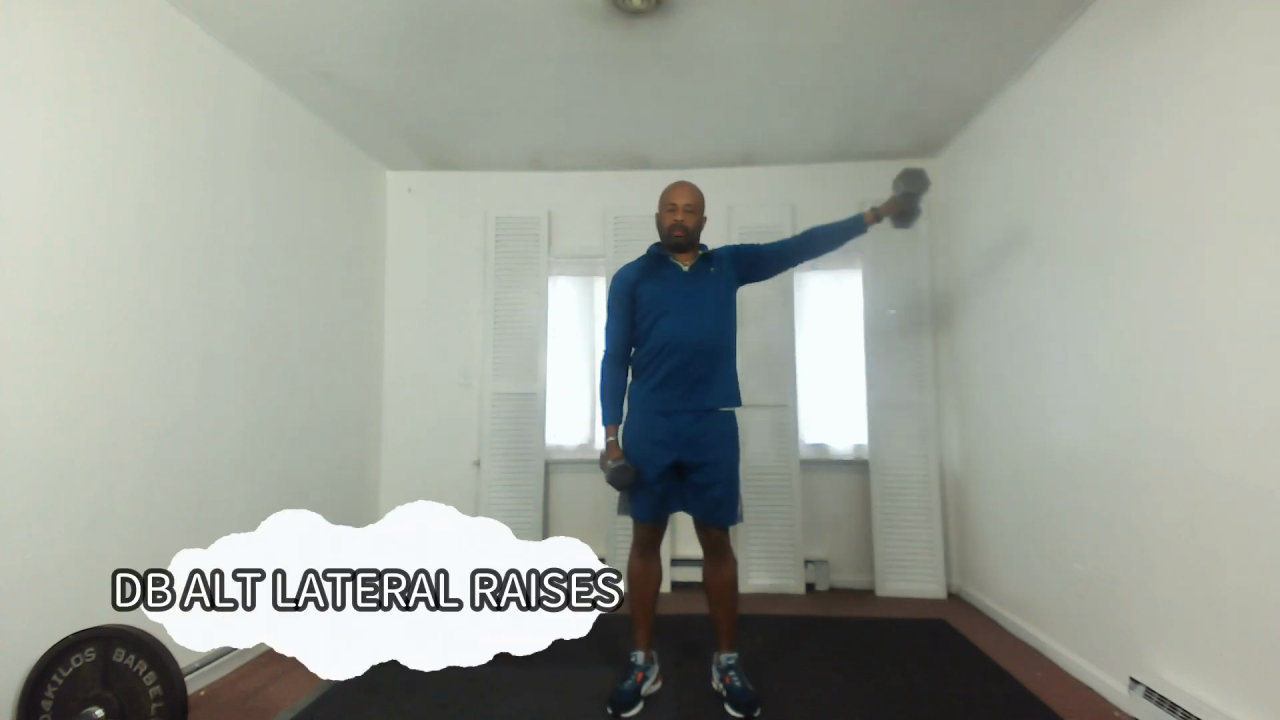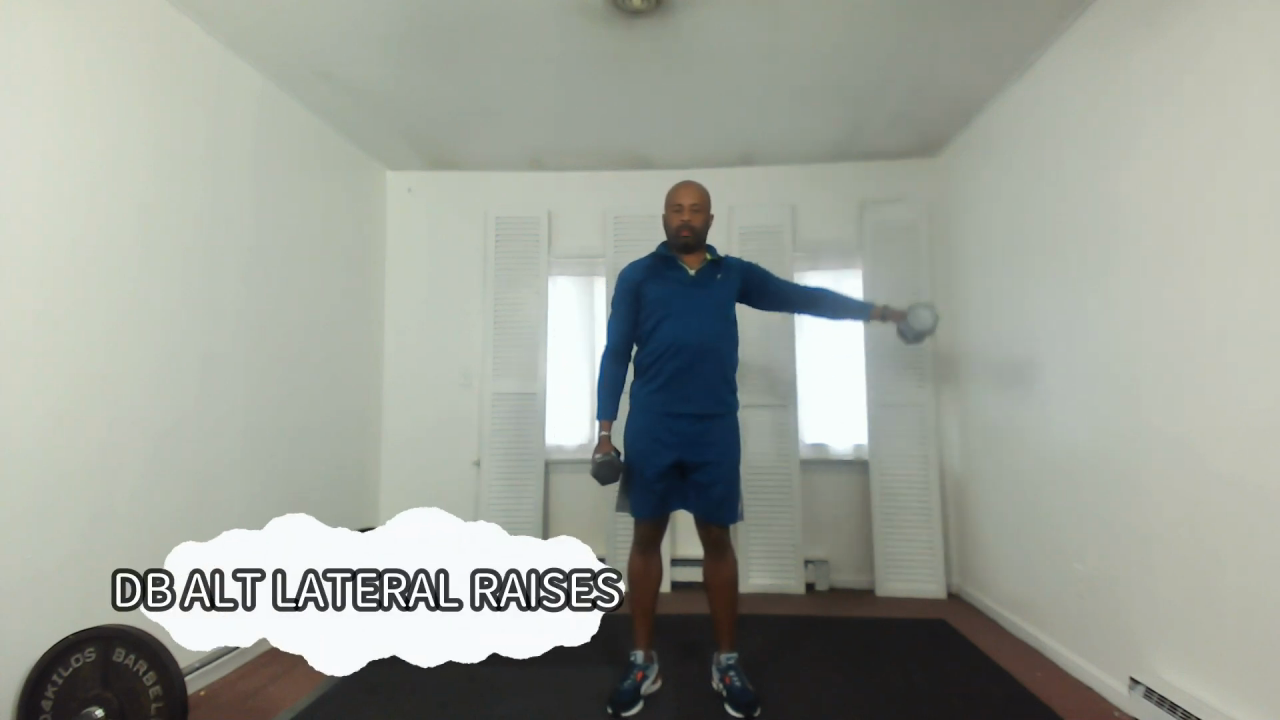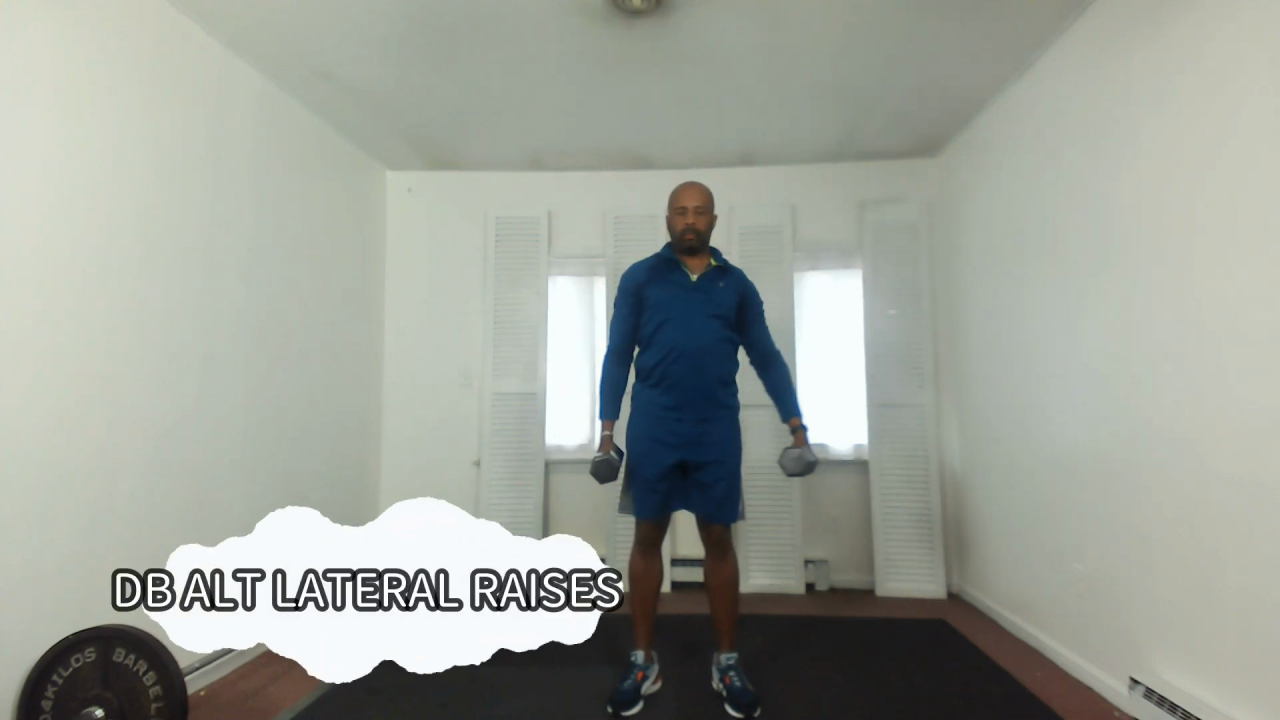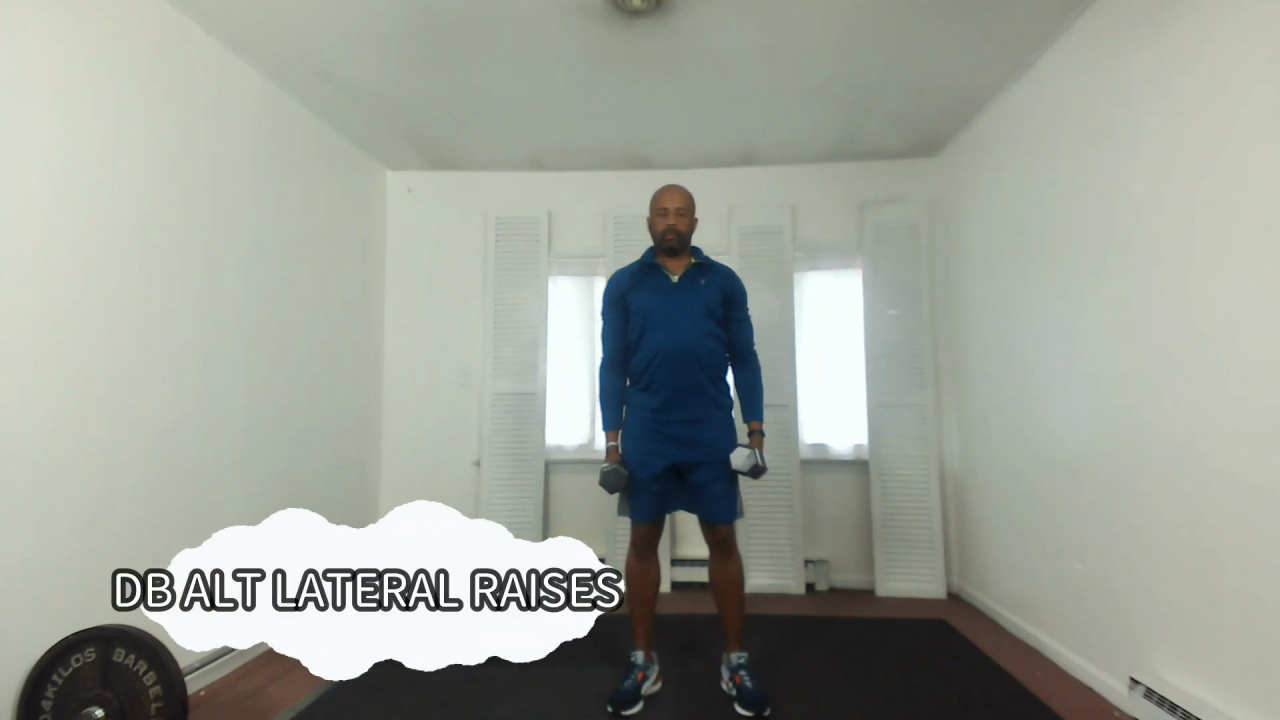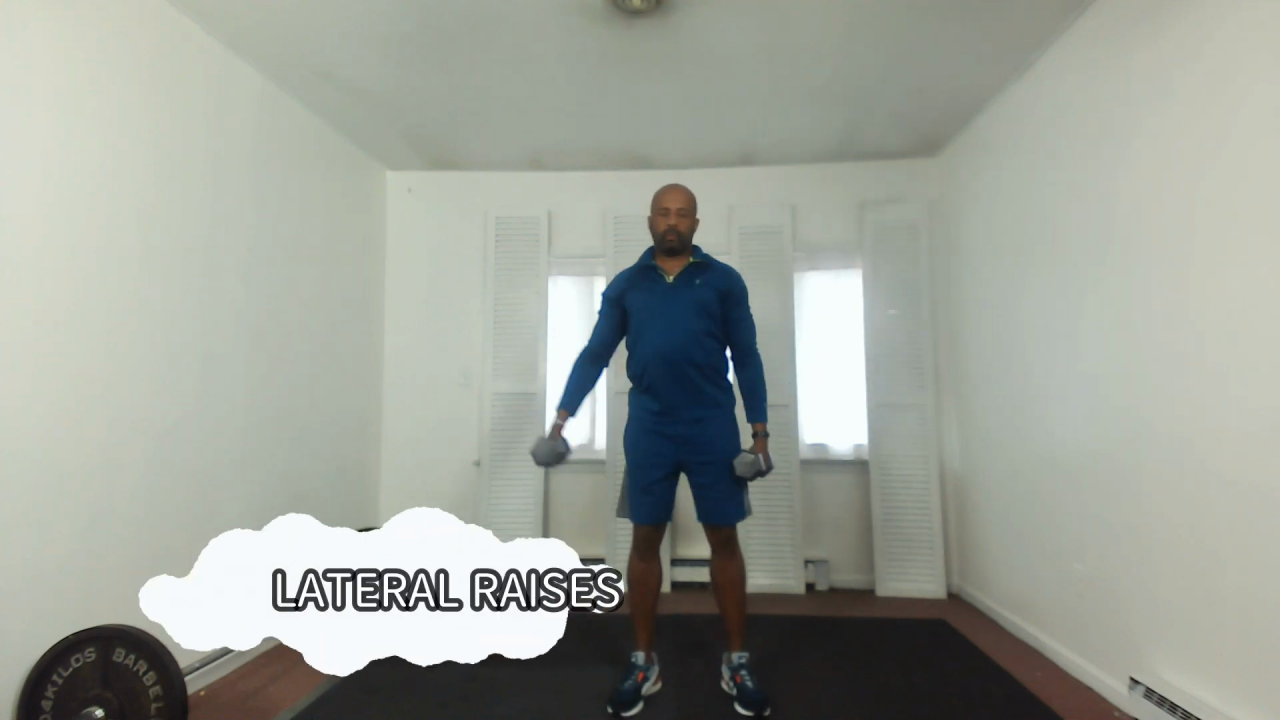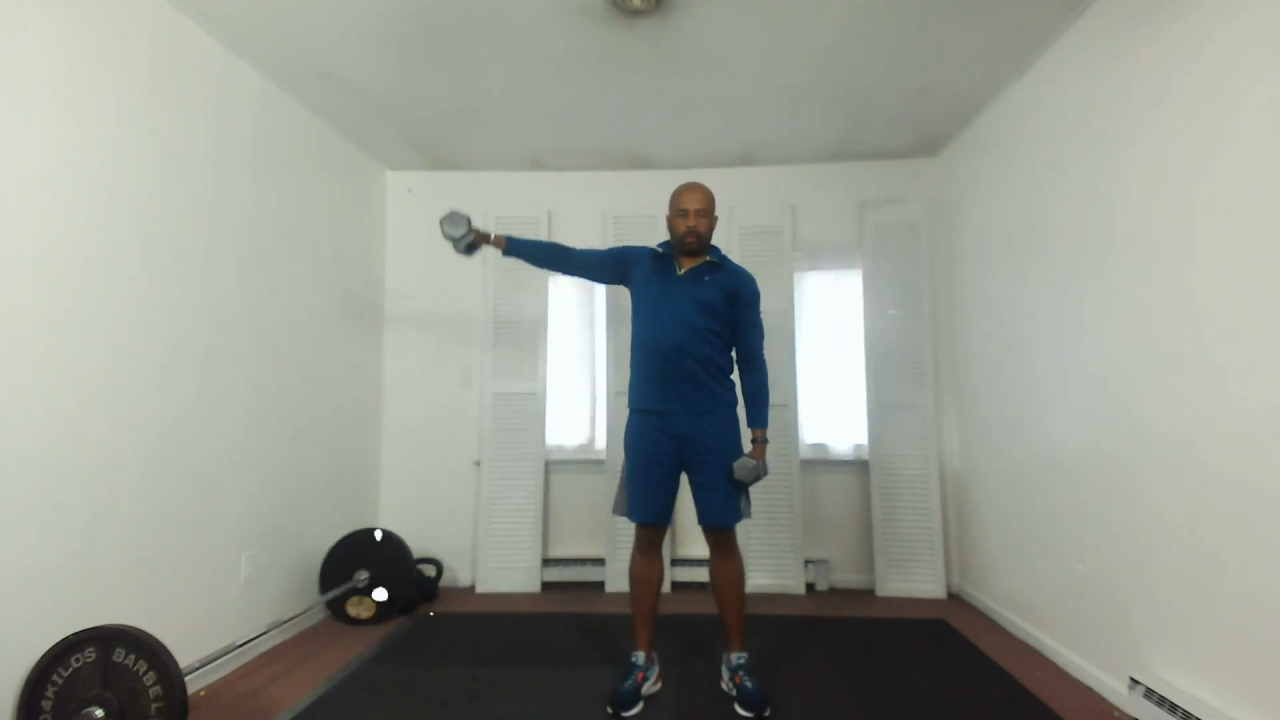
dt=0.5s
person 1, frame 1
left shoulder: (729, 264)
right shoulder: (631, 278)
left elbow: (799, 246)
right elbow: (615, 358)
left wrist: (872, 216)
right wrist: (611, 434)
left hip: (712, 426)
right hip: (649, 428)
left knee: (717, 541)
right knee: (646, 540)
left ankle: (727, 663)
right ankle: (643, 663)
person 1, frame 2
left shoulder: (734, 274)
right shoulder: (637, 276)
left elbow: (801, 296)
right elbow: (616, 353)
left wrist: (872, 310)
right wrist: (605, 427)
left hip: (715, 428)
right hip: (651, 428)
left knee: (718, 541)
right knee: (647, 538)
left ankle: (727, 663)
right ankle: (642, 662)
person 1, frame 3
left shoulder: (736, 283)
right shoulder: (640, 278)
left elbow: (765, 356)
right elbow: (618, 354)
left wrist: (794, 421)
right wrist: (607, 426)
left hip: (717, 431)
right hip: (653, 429)
left knee: (718, 541)
right knee: (648, 538)
left ankle: (726, 663)
right ankle: (643, 661)
person 1, frame 4
left shoulder: (724, 281)
right shoulder: (624, 284)
left elbow: (744, 357)
right elbow: (613, 363)
left wrist: (755, 427)
right wrist: (613, 436)
left hip: (711, 430)
right hip: (646, 431)
left knee: (722, 539)
right knee: (643, 539)
left ankle: (735, 663)
right ankle: (643, 662)
person 1, frame 5
left shoulder: (724, 280)
right shoulder: (625, 285)
left elbow: (745, 355)
right elbow: (596, 351)
left wrist: (758, 427)
right wrist: (563, 412)
left hip: (713, 428)
right hip: (649, 427)
left knee: (723, 539)
right knee: (645, 540)
left ankle: (736, 663)
right ankle: (642, 662)
person 1, frame 6
left shoulder: (737, 281)
right shoulder: (638, 264)
left elbow: (752, 361)
right elbow: (568, 257)
left wrist: (759, 433)
right wrist: (499, 243)
left hip: (714, 427)
right hip: (649, 424)
left knee: (722, 539)
right knee: (647, 538)
left ankle: (736, 663)
right ankle: (643, 663)
